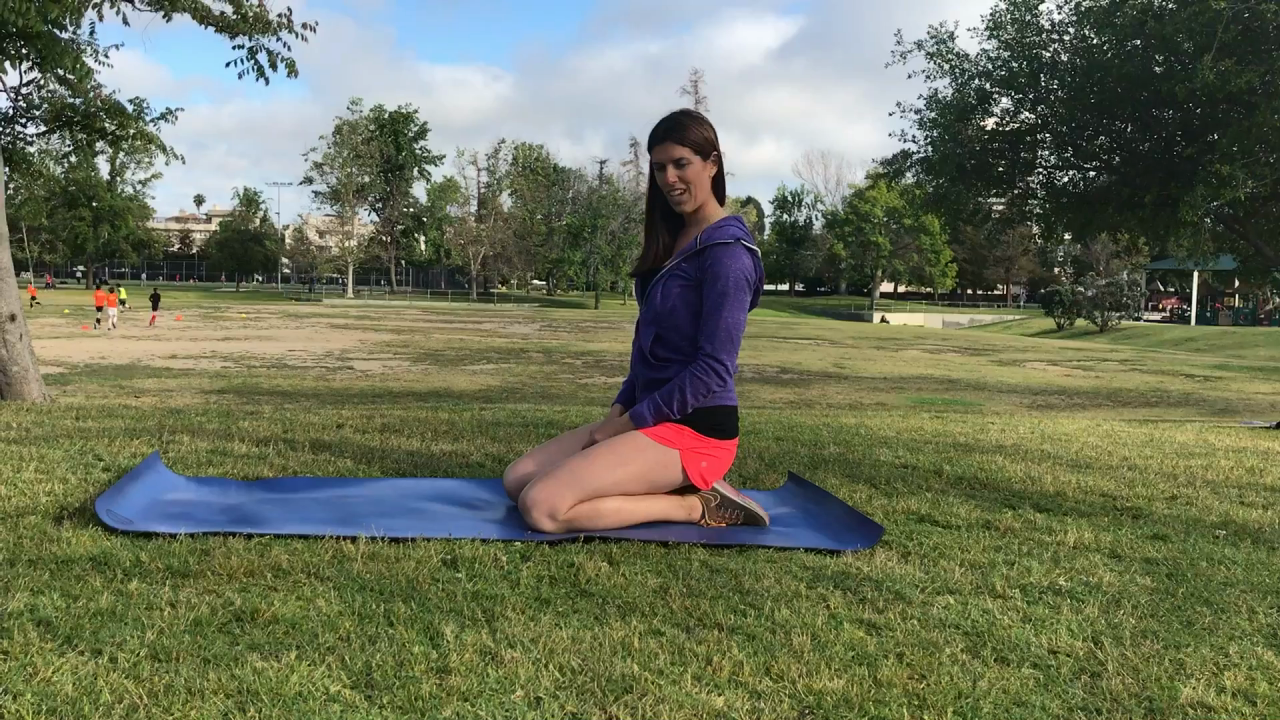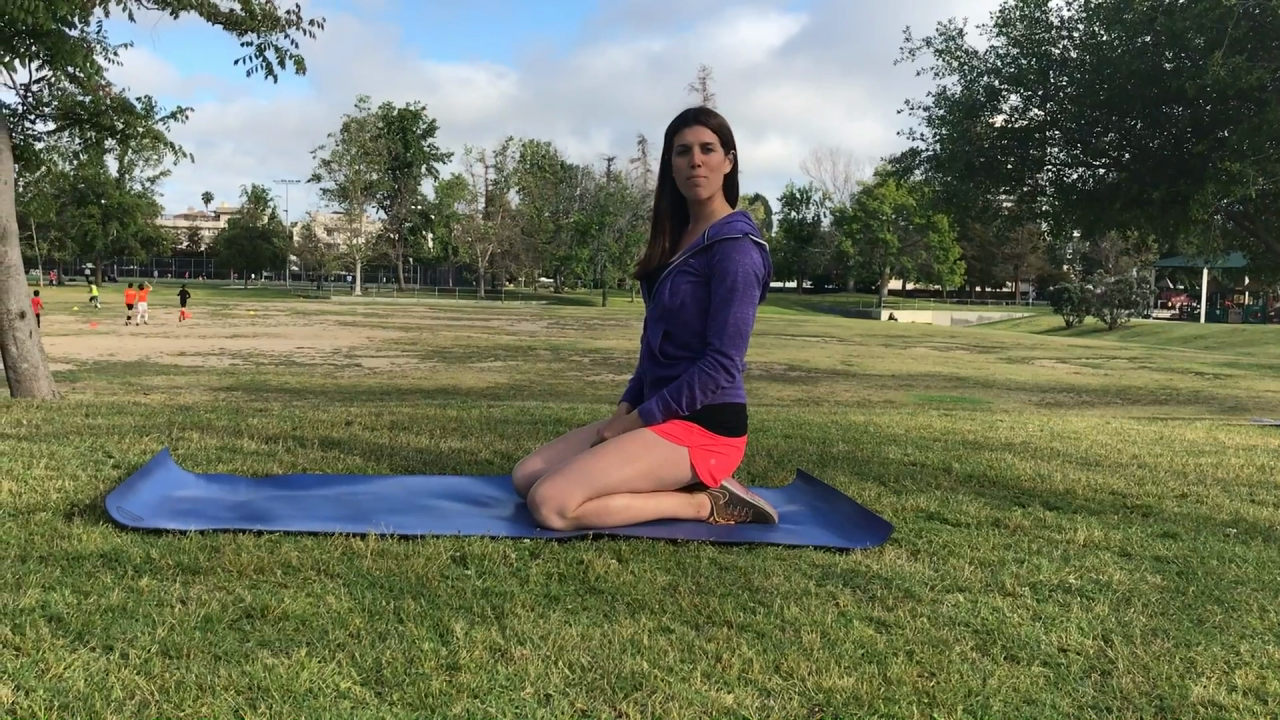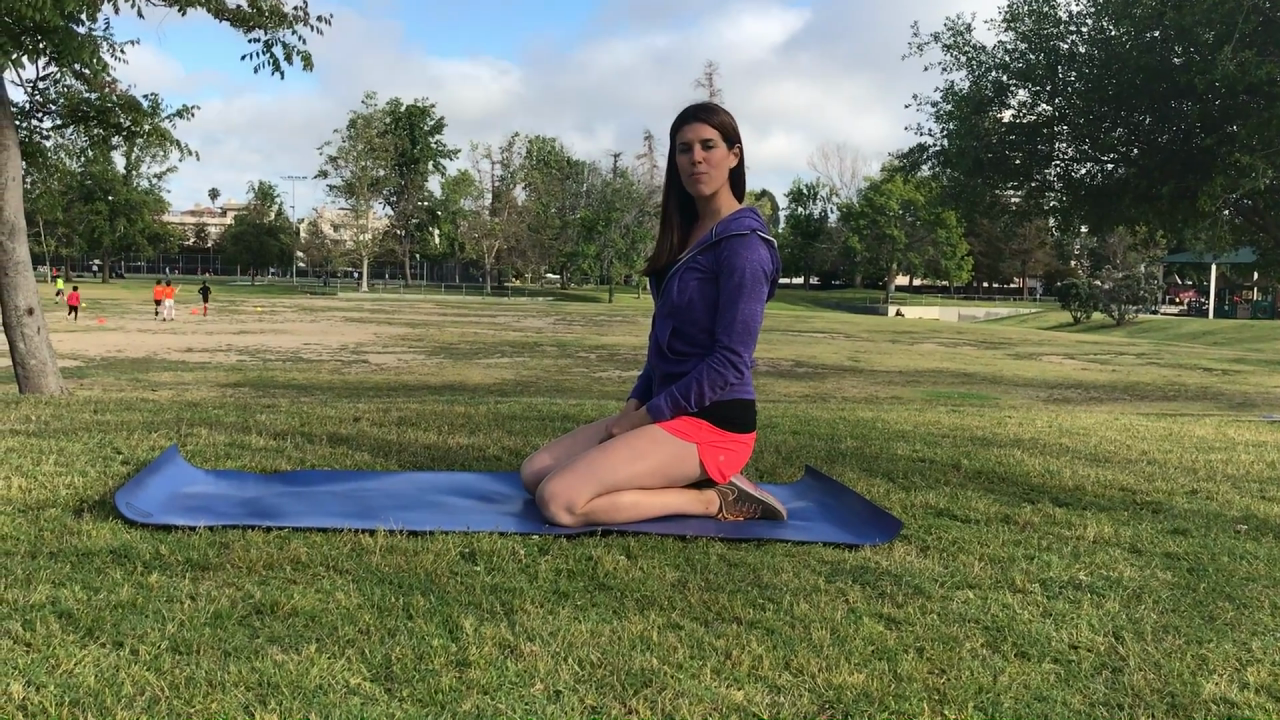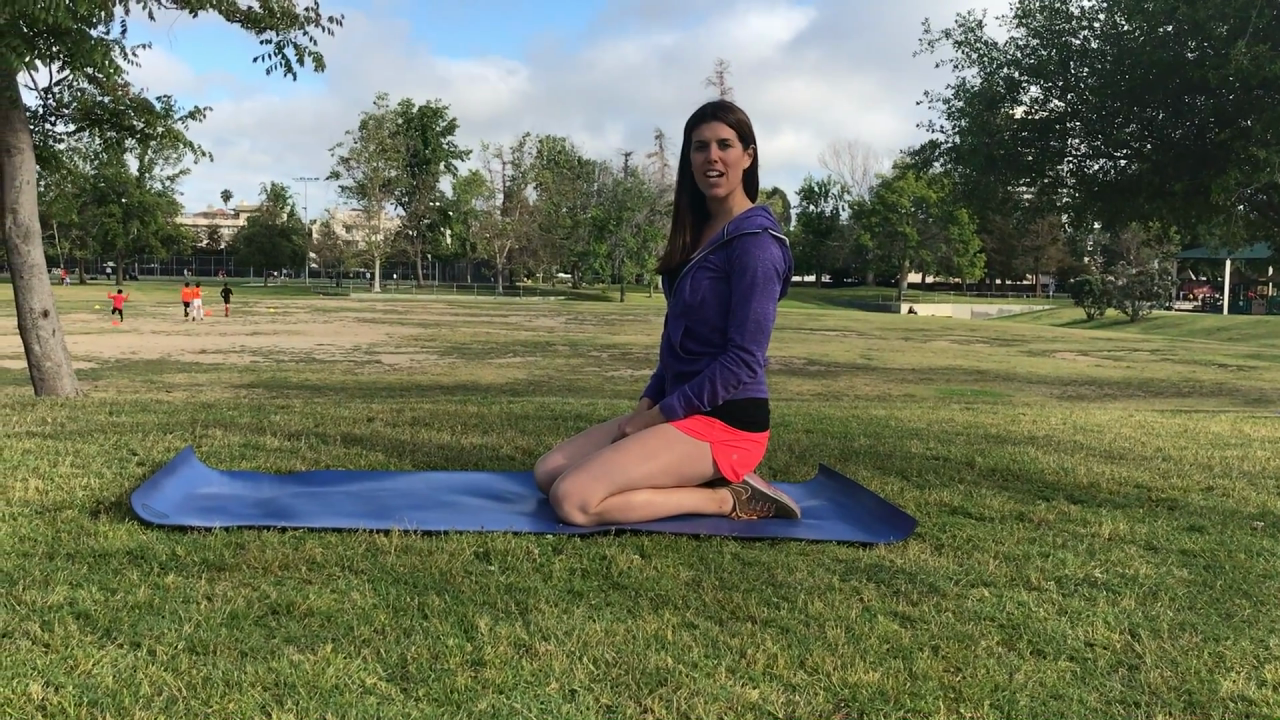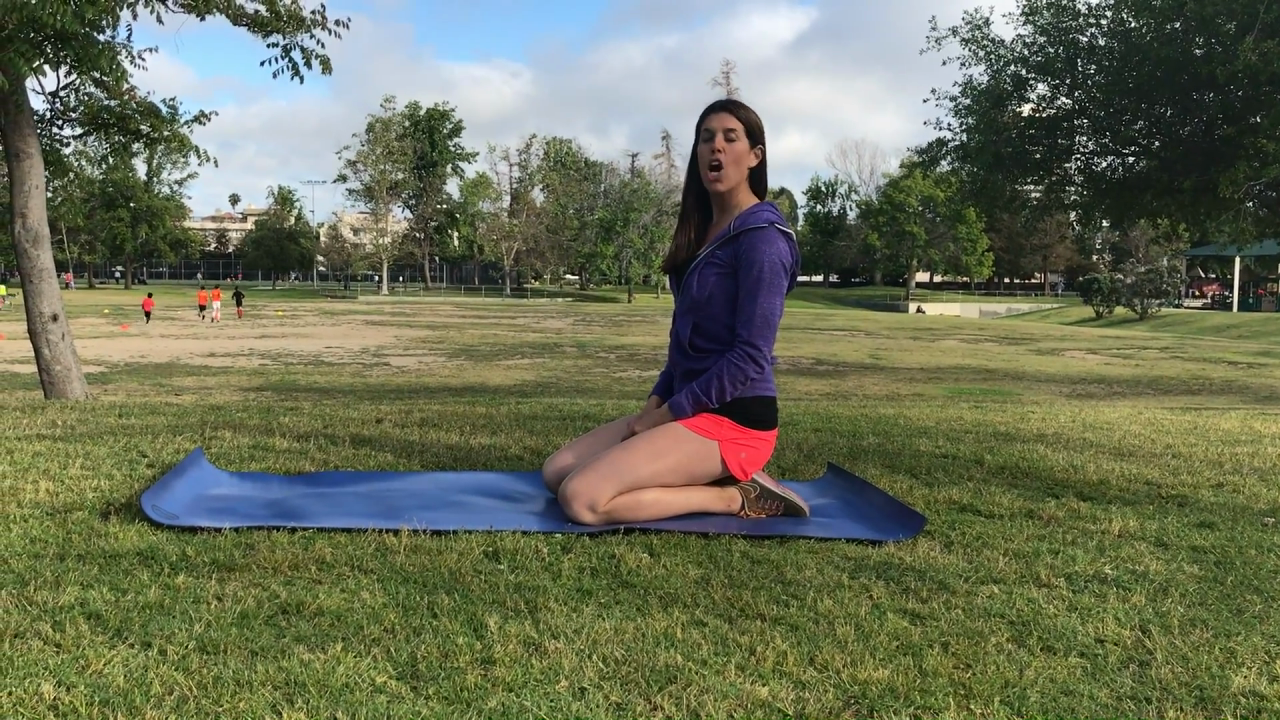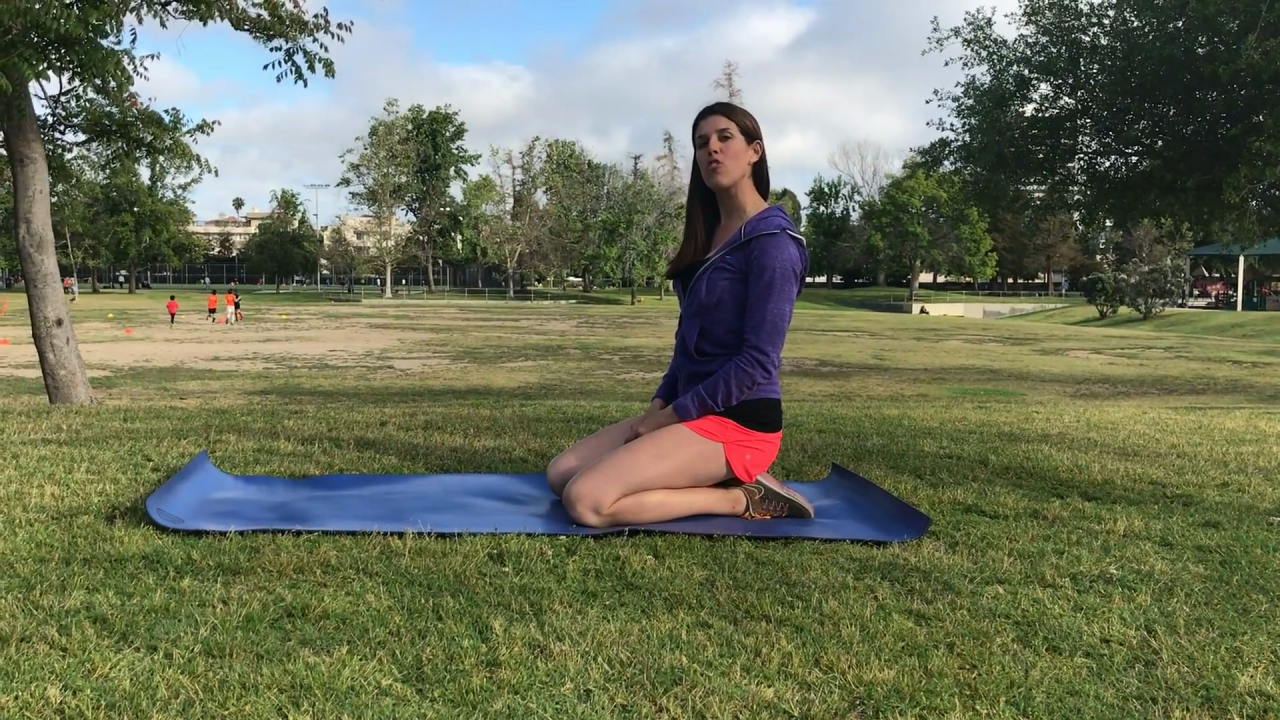
dt=0.7s
person 1, frame 1
left shoulder: (727, 252)
right shoulder: (671, 240)
left elbow: (713, 369)
left wrist: (628, 423)
right wrist: (618, 410)
left hip: (695, 427)
right hip: (650, 414)
left knee: (541, 506)
right knee: (517, 478)
left ankle: (696, 505)
right ankle: (678, 487)
person 1, frame 2
left shoulder: (735, 246)
right shoulder: (676, 237)
left elbow: (721, 364)
left wrist: (636, 419)
right wrist: (625, 407)
left hip: (703, 423)
right hip: (658, 411)
left knee: (549, 503)
right knee: (526, 476)
left ankle: (704, 502)
right ankle: (690, 484)
person 1, frame 3
left shoulder: (743, 243)
right shoulder: (685, 233)
left elbow: (730, 361)
left wrist: (644, 416)
right wrist: (634, 404)
left hip: (712, 421)
right hip: (669, 407)
left knee: (558, 499)
right knee: (534, 471)
left ankle: (713, 498)
right ankle: (698, 481)
person 1, frame 4
left shoulder: (755, 242)
right shoulder: (697, 232)
left elbow: (743, 361)
left wrist: (656, 416)
right wrist: (646, 404)
left hip: (725, 420)
right hip: (680, 407)
left knee: (572, 499)
right knee: (547, 471)
left ankle: (727, 498)
right ankle: (714, 481)
person 1, frame 5
left shoulder: (761, 237)
right shoulder: (704, 230)
left elbow: (750, 356)
left wrist: (665, 414)
right wrist: (654, 402)
left hip: (733, 418)
right hip: (690, 405)
left knee: (581, 499)
right knee: (556, 471)
left ankle: (736, 496)
right ankle: (718, 480)
person 1, frame 6
left shoulder: (771, 243)
right shoulder: (709, 234)
left elbow: (758, 361)
left wrist: (670, 416)
right wrist: (658, 405)
left hip: (738, 420)
right hip: (694, 408)
left knee: (585, 500)
right knee: (560, 473)
left ankle: (740, 498)
right ankle: (727, 482)
